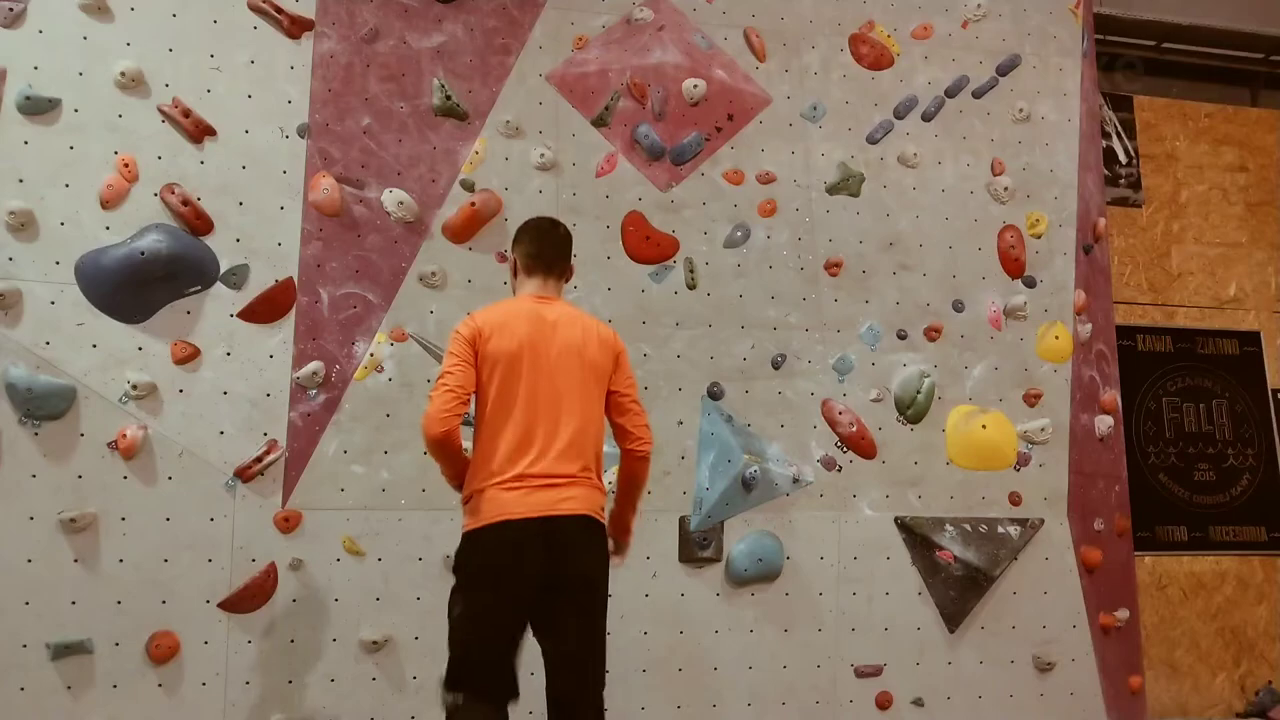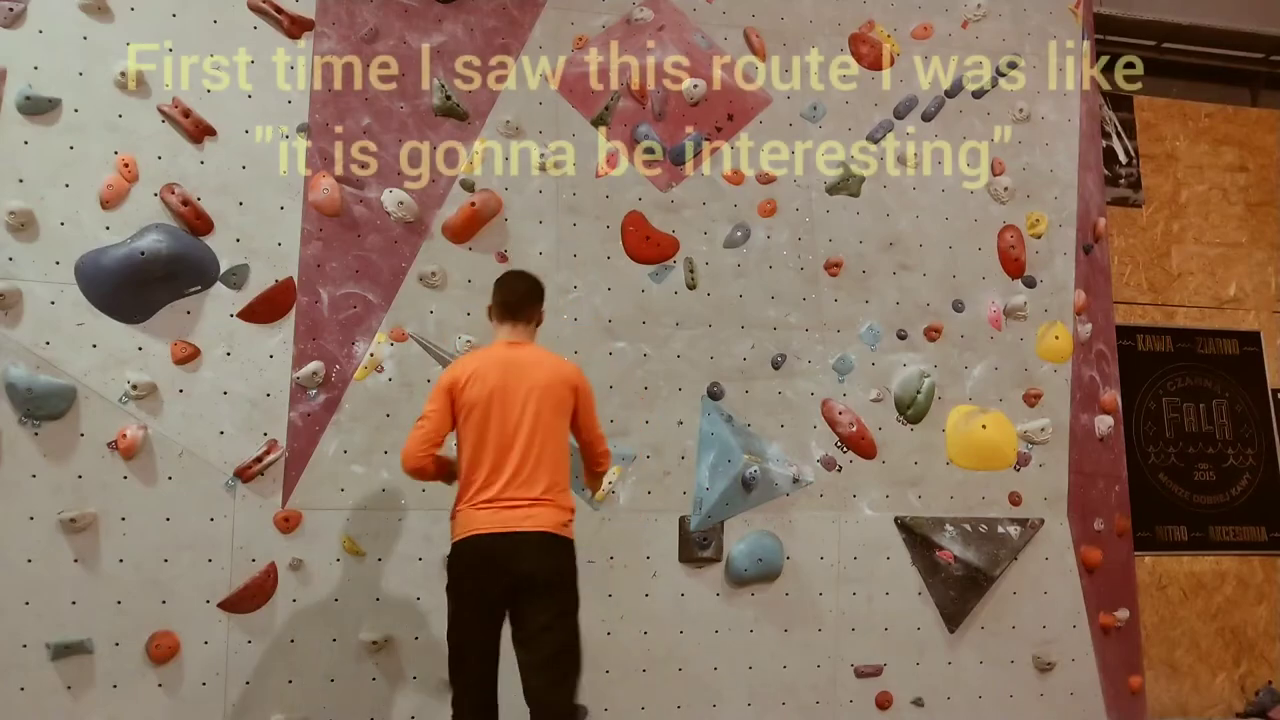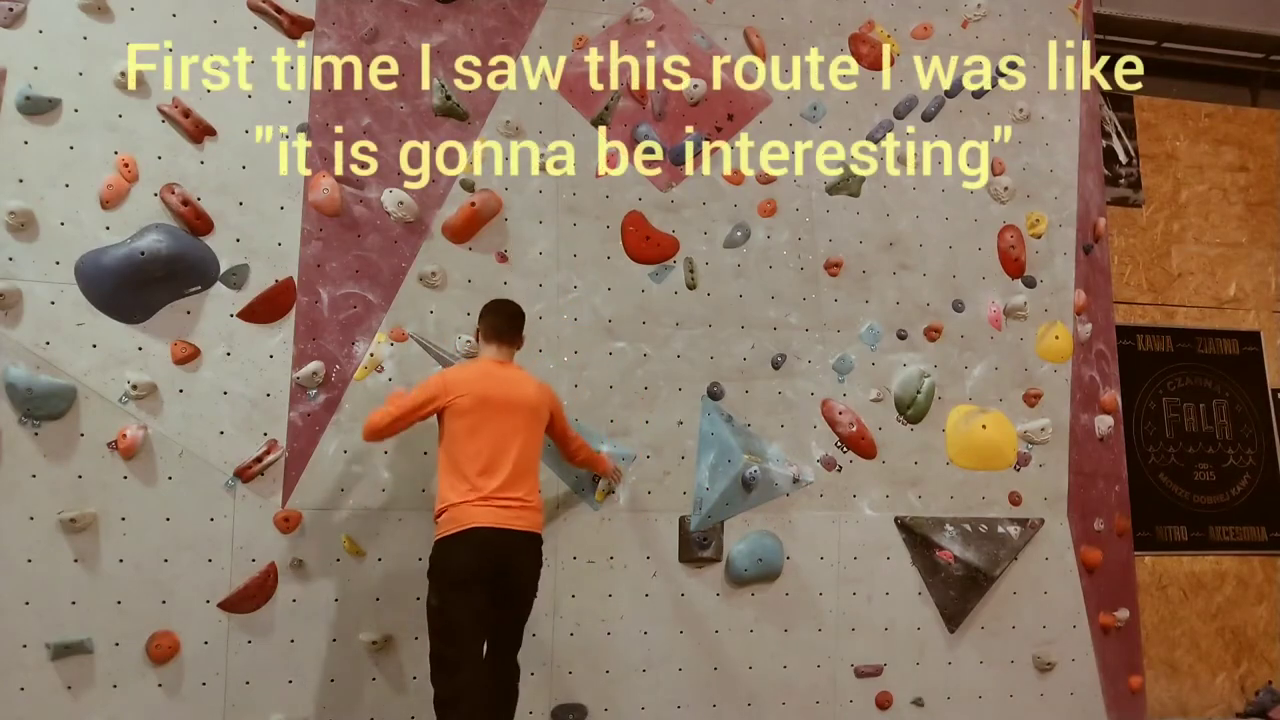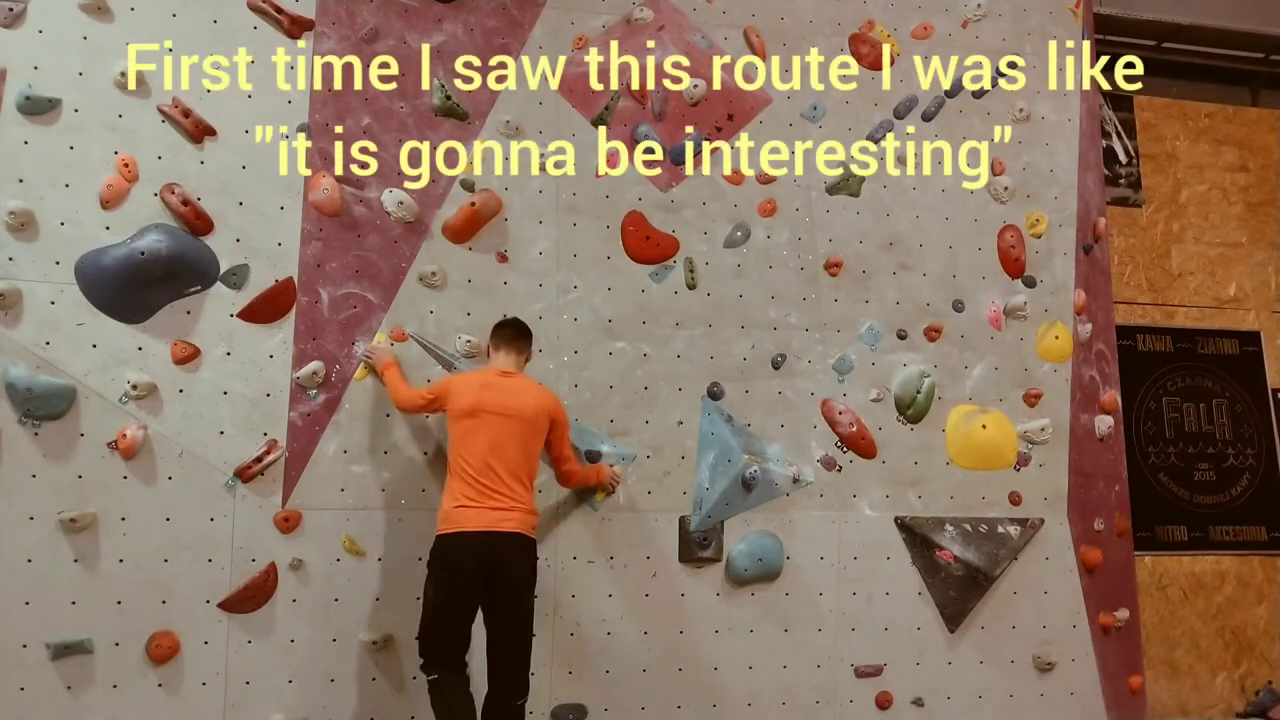
dt=0.5s
person 1, frame 1
left shoulder: (480, 327)
right shoulder: (602, 337)
left elbow: (438, 427)
right elbow: (638, 445)
left wrist: (464, 479)
right wrist: (621, 521)
left hip: (499, 526)
right hip: (579, 529)
person 1, frame 2
left shoulder: (460, 373)
right shoulder: (566, 374)
left elbow: (415, 459)
right elbow: (597, 459)
right wrist: (593, 480)
left hip: (477, 541)
right hip: (546, 541)
left knee: (473, 684)
person 1, frame 3
left shoulder: (450, 382)
right shoulder: (540, 393)
left elbow: (373, 428)
right elbow: (574, 450)
left wrist: (399, 400)
right wrist: (602, 465)
left hip: (463, 536)
right hip: (523, 538)
left knee: (457, 671)
right knee: (502, 660)
person 1, frame 4
left shoulder: (458, 386)
right shoulder: (547, 402)
left elbow: (408, 400)
right elbow: (568, 474)
left wrist: (386, 365)
right wrist: (599, 474)
left hip: (460, 538)
right hip: (516, 541)
left knee: (442, 658)
right knee: (509, 667)
